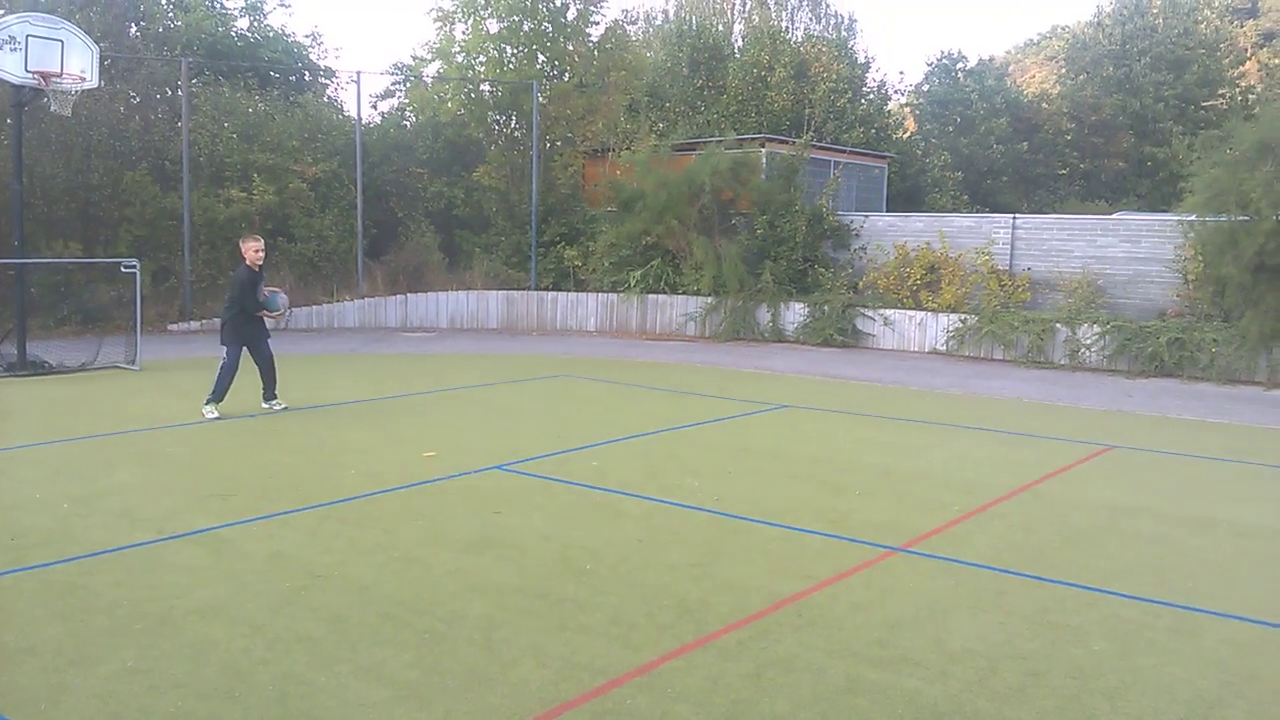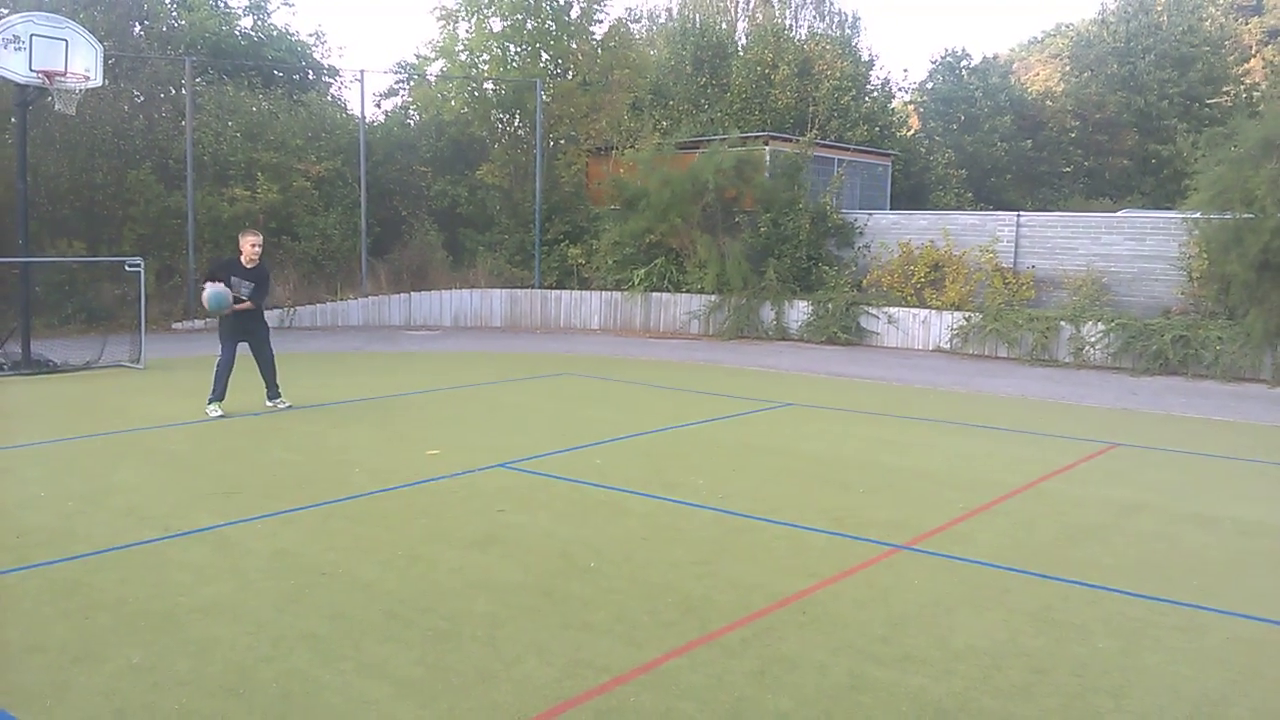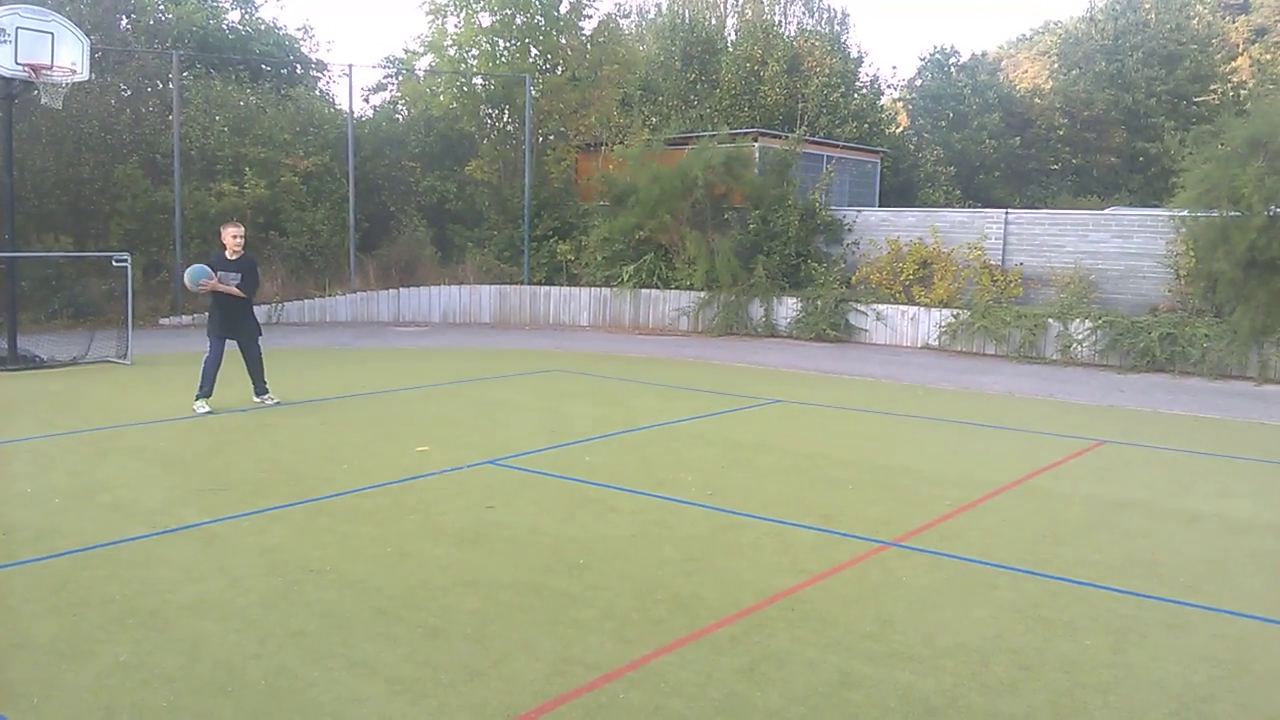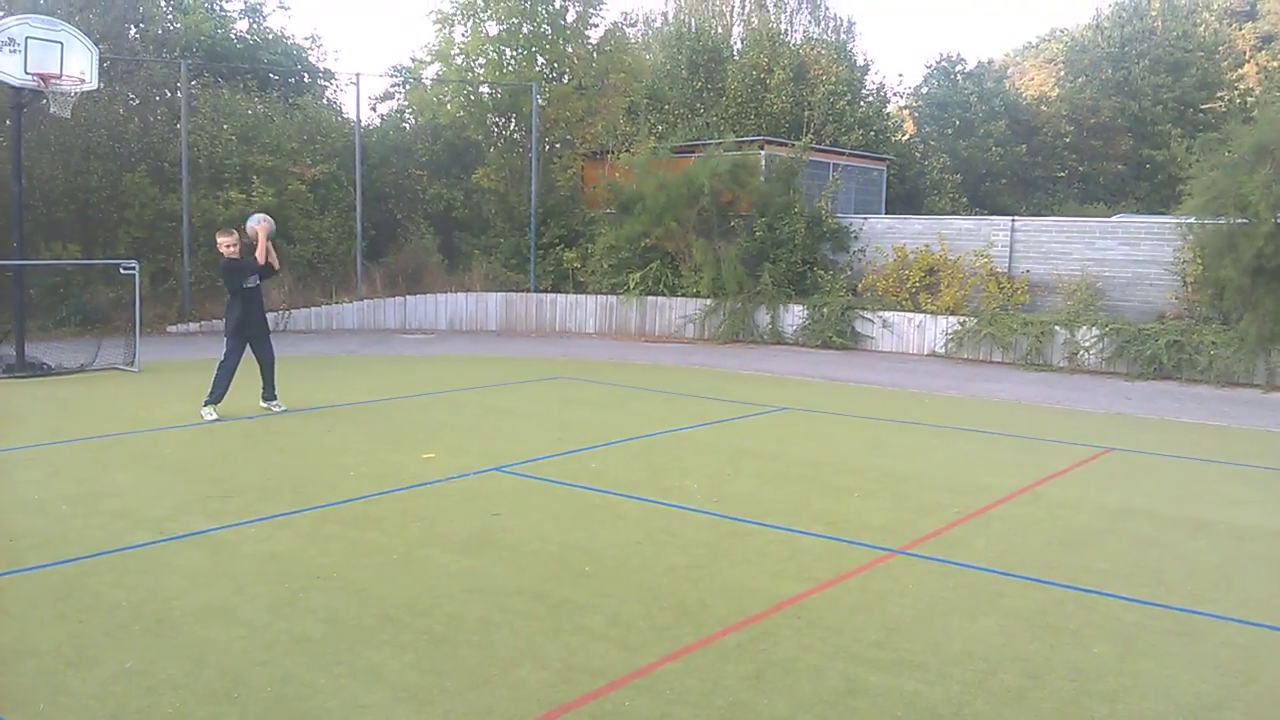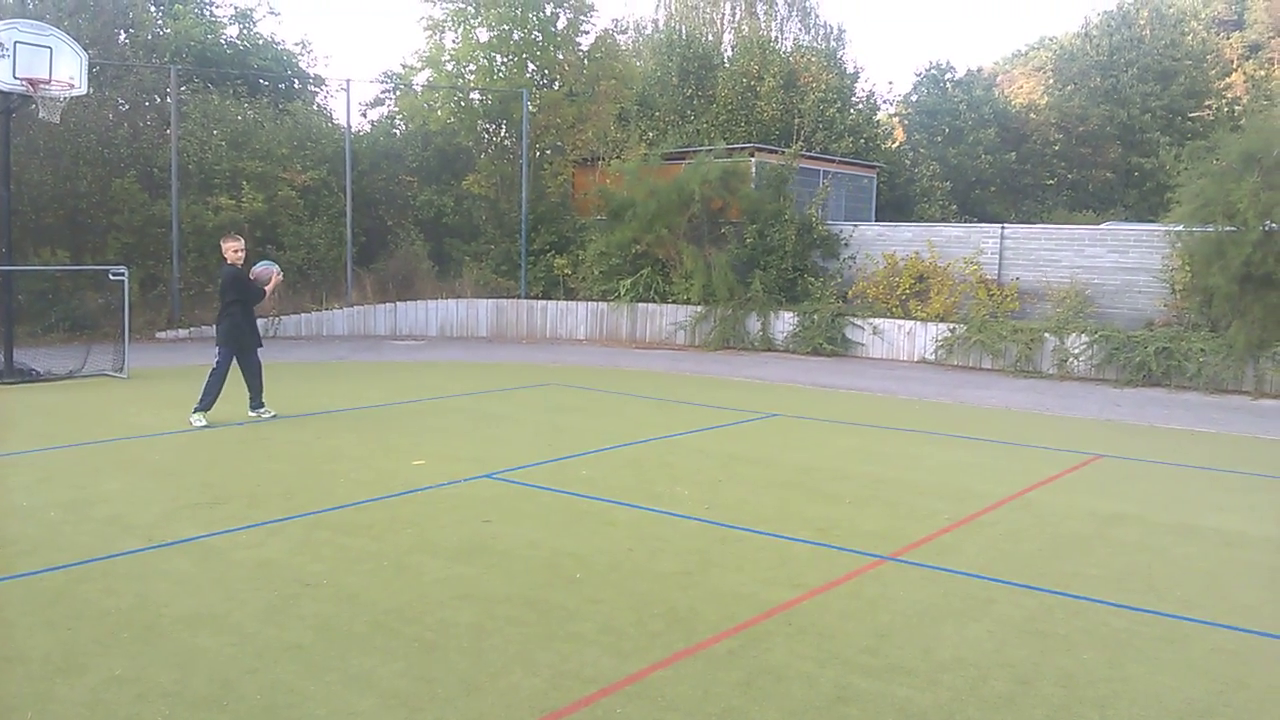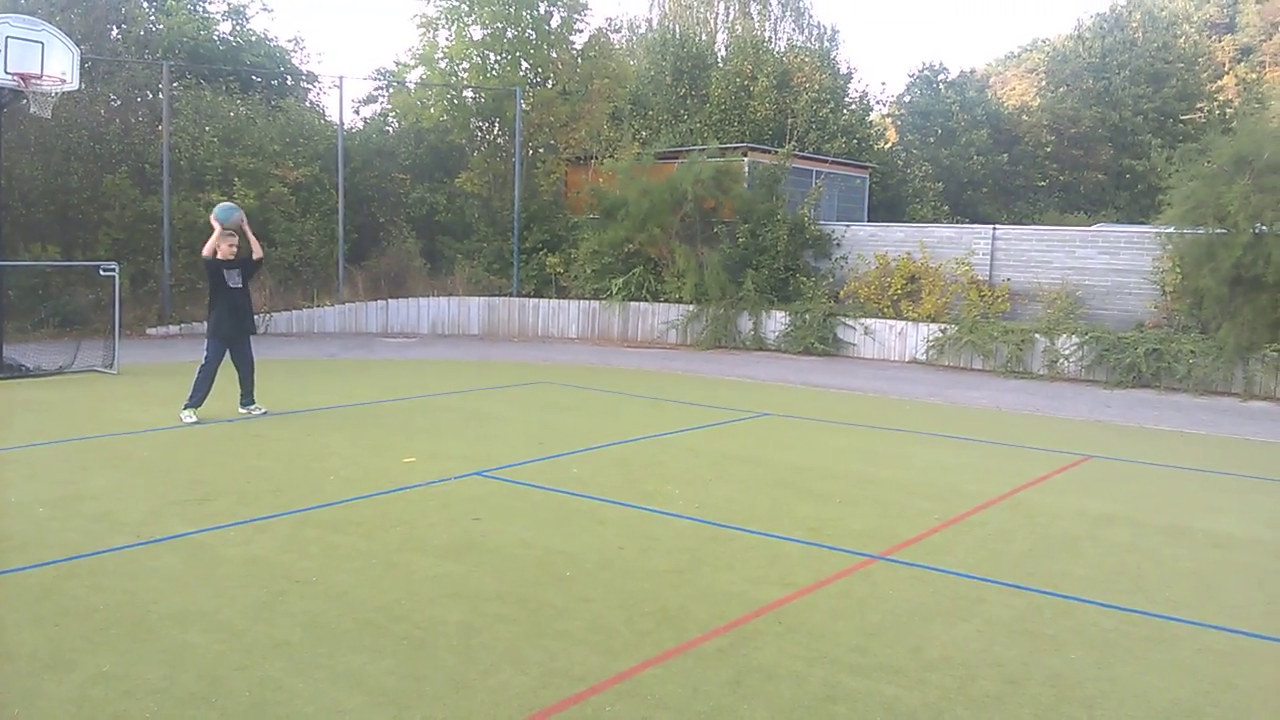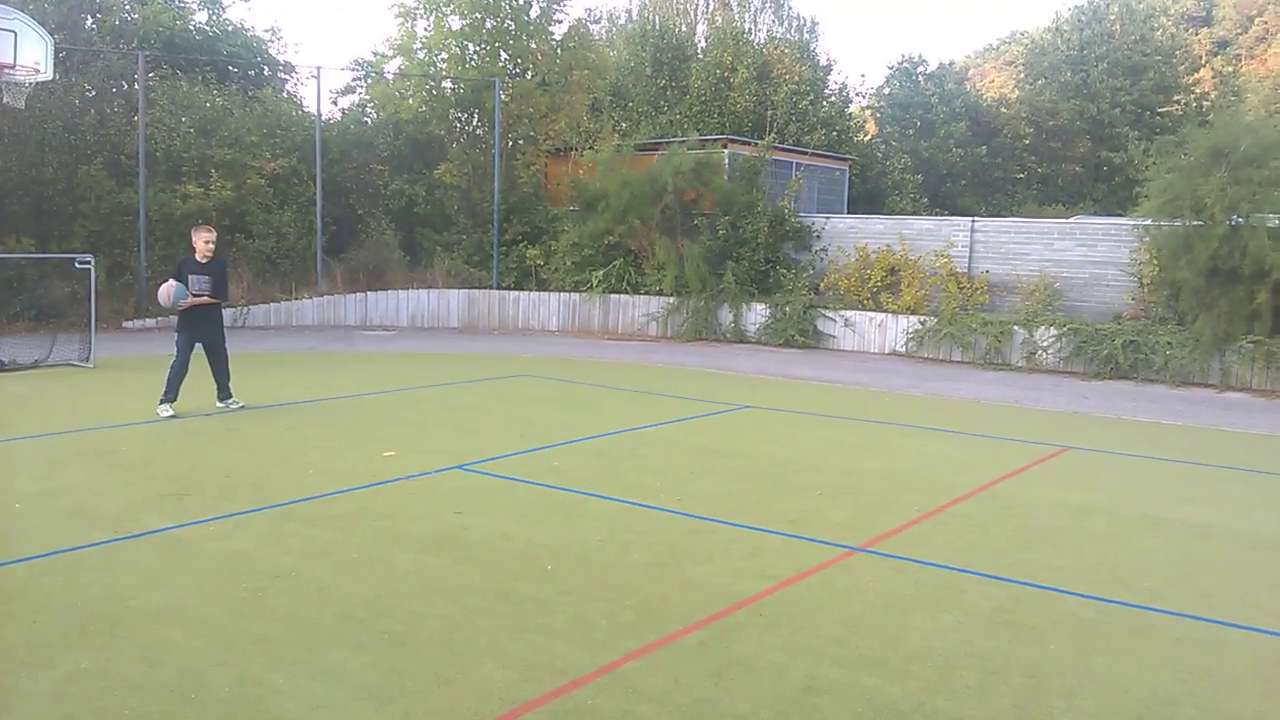
dt=0.4s
person 1, frame 1
left shoulder: (257, 269)
right shoulder: (245, 277)
right elbow: (254, 308)
left wrist: (264, 290)
right wrist: (271, 315)
left hip: (253, 324)
right hip: (234, 325)
left knee: (266, 359)
right knee: (230, 363)
left ankle: (269, 398)
right ankle: (211, 403)
person 1, frame 2
left shoulder: (262, 271)
right shoulder: (227, 264)
left elbow: (255, 302)
right elbow: (208, 281)
left wrist: (234, 306)
left hip: (254, 321)
right hip: (230, 322)
left knee: (267, 358)
right knee: (226, 359)
left ankle: (273, 396)
right ankle: (214, 402)
person 1, frame 3
left shoulder: (249, 262)
right shoulder: (215, 261)
left elbow: (247, 291)
right elbow: (207, 286)
left wrist: (219, 287)
right wrist: (204, 286)
left hip: (243, 319)
right hip: (219, 319)
left knee: (254, 355)
right knee: (213, 357)
left ankle: (261, 392)
right ankle: (201, 398)
person 1, frame 4
left shoulder: (248, 262)
right shoulder: (227, 264)
left elbow: (273, 267)
right elbow: (259, 264)
left wrist: (265, 241)
right wrist: (263, 234)
left hip: (257, 322)
right hip: (238, 324)
left knee: (268, 359)
right knee: (228, 364)
left ankle: (269, 398)
right ankle: (210, 405)
person 1, frame 5
left shoulder: (235, 272)
right shoulder: (234, 274)
left elbow: (247, 296)
right elbow: (257, 297)
left wrist: (254, 283)
right wrist: (273, 284)
left hip: (243, 331)
right hip: (229, 332)
left knee: (254, 368)
right knee: (220, 371)
left ankle: (256, 406)
right ankle: (199, 411)
person 1, frame 6
left shoulder: (240, 264)
right shoulder: (213, 264)
left elbow: (258, 257)
right elbow: (205, 254)
left wrist: (247, 229)
right wrist: (218, 230)
left hip: (240, 324)
right hip: (219, 326)
left knee: (246, 363)
right knee: (209, 365)
left ankle: (247, 402)
right ankle: (190, 407)
person 1, frame 7
left shoulder: (219, 265)
right shoulder: (184, 263)
left elbow: (220, 297)
left wrist: (195, 301)
left hip: (211, 322)
right hip: (187, 322)
left knee: (220, 360)
right knee: (180, 362)
left ankle: (224, 397)
right ankle: (166, 402)
